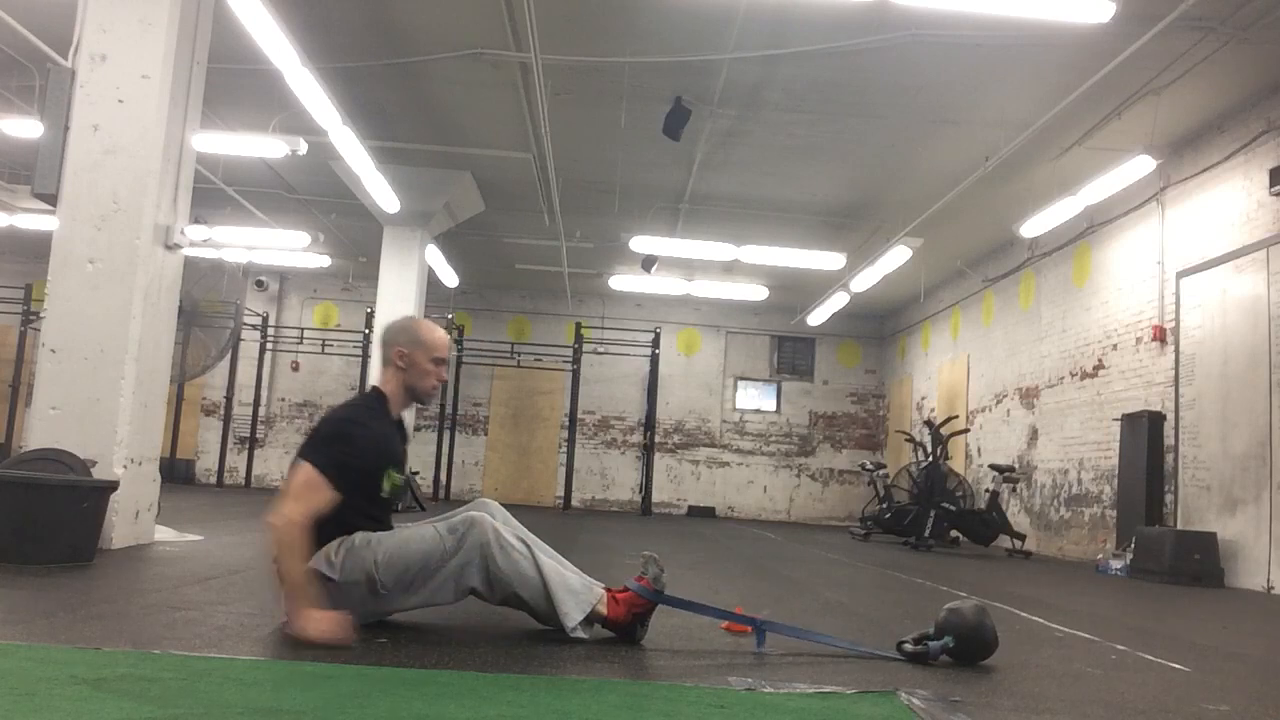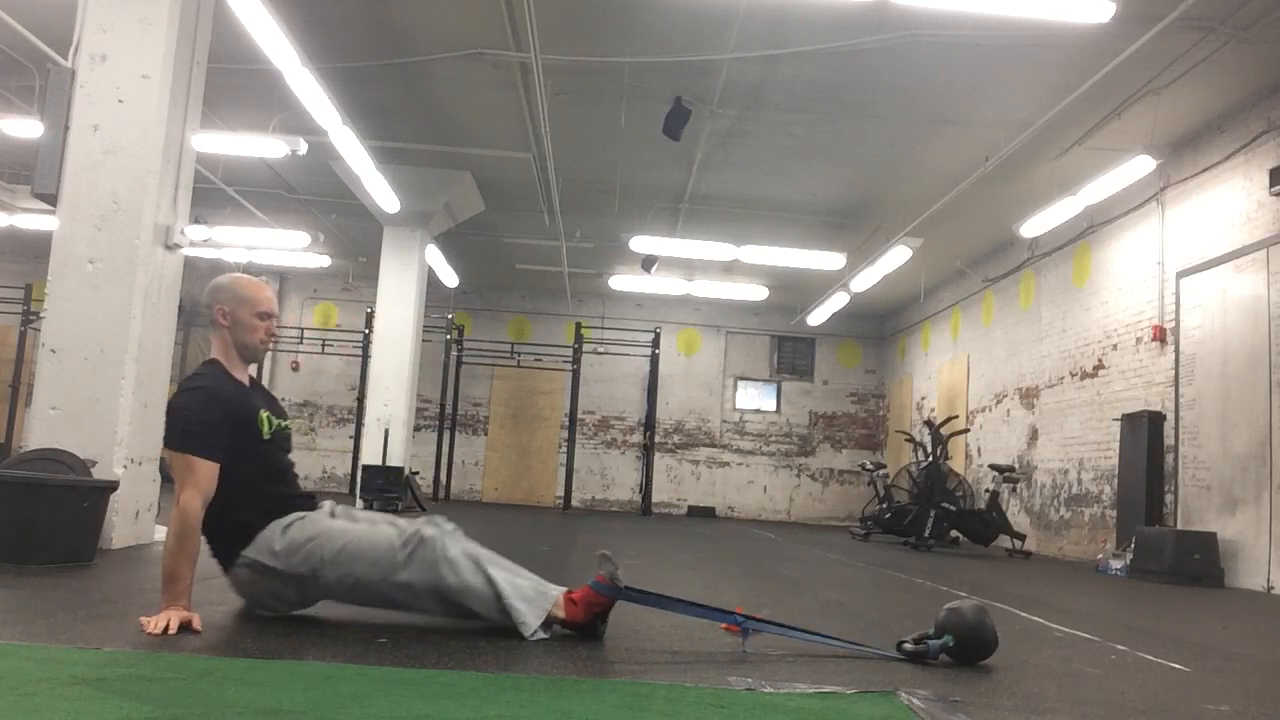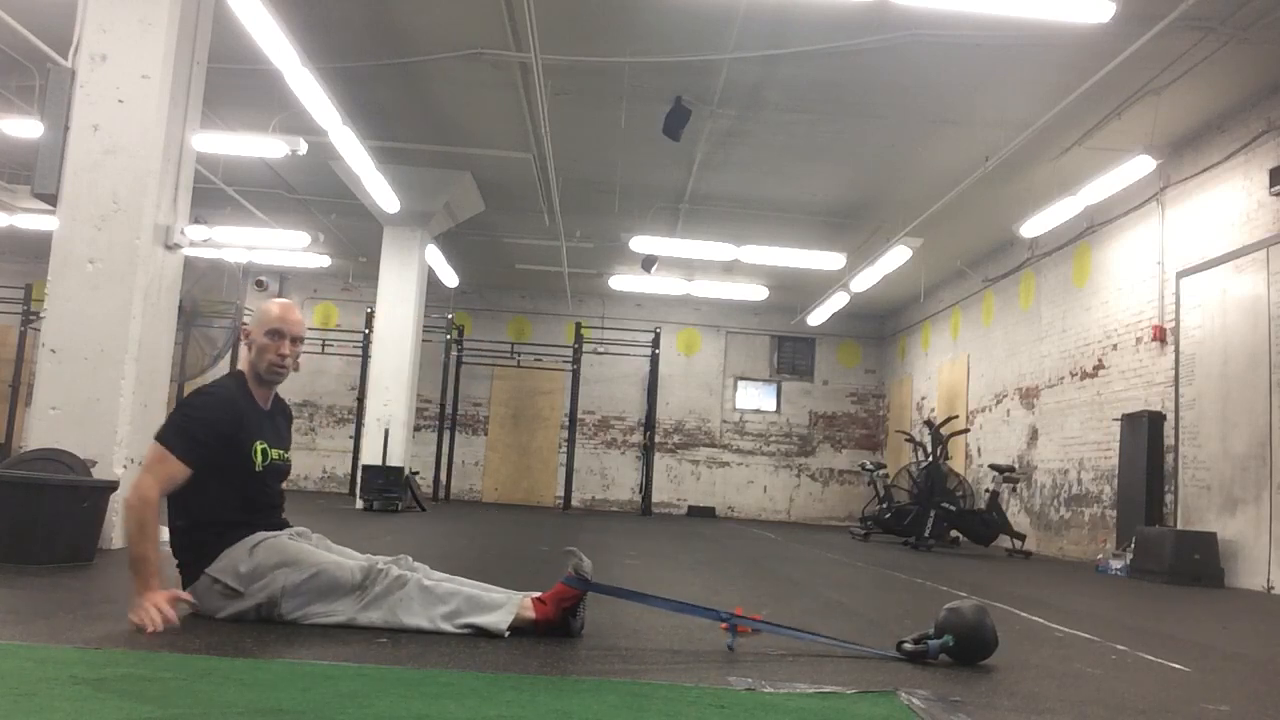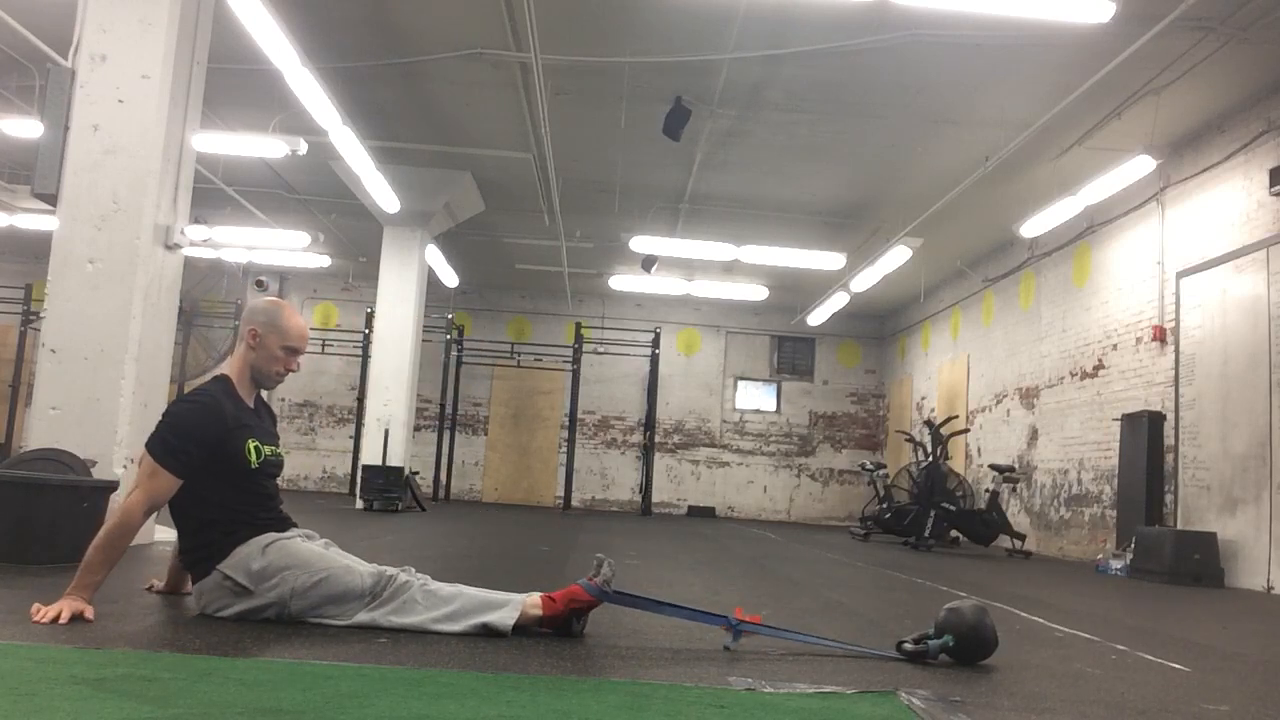
dt=1s
person 1, frame 1
left shoulder: (387, 423)
right shoulder: (359, 428)
right elbow: (286, 517)
right wrist: (304, 609)
left hip: (341, 568)
right hip: (321, 577)
left knee: (483, 514)
right knee: (475, 532)
left ankle: (593, 602)
right ankle: (606, 609)
person 1, frame 2
left shoulder: (252, 392)
right shoulder: (203, 397)
right elbow: (190, 502)
right wrist: (176, 603)
left hip: (309, 520)
right hip: (270, 550)
left knee: (431, 535)
right knee: (423, 550)
left ankle: (554, 603)
right ankle: (564, 610)
person 1, frame 3
left shoulder: (278, 412)
right shoulder: (212, 406)
right elbow: (144, 493)
right wrist: (146, 588)
left hip: (275, 540)
right hip: (226, 565)
left knee: (396, 571)
right knee: (374, 585)
left ankle: (534, 607)
right ankle: (536, 612)
person 1, frame 4
left shoulder: (260, 413)
right shoulder: (200, 412)
right elbow: (139, 504)
left wrist: (177, 579)
right wrist: (78, 593)
left hip: (285, 544)
right hip: (240, 567)
left knee: (392, 584)
right knee: (385, 591)
left ankle: (538, 606)
right ankle: (543, 608)
